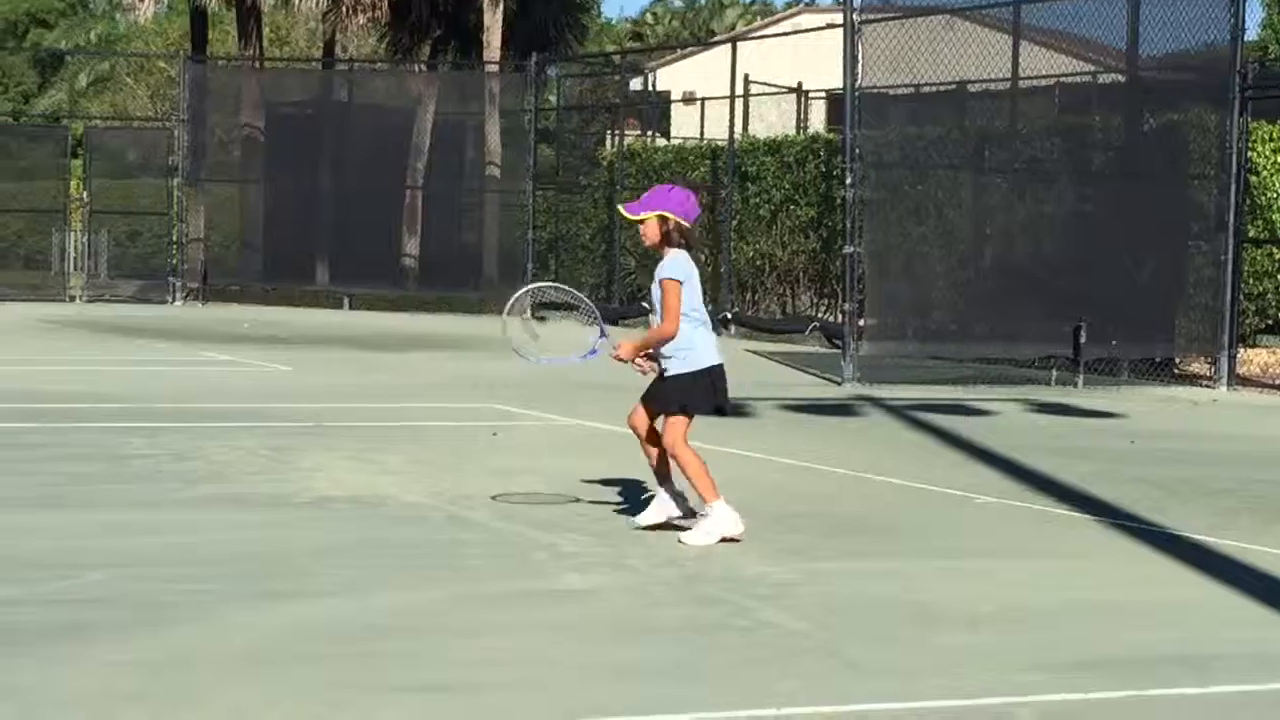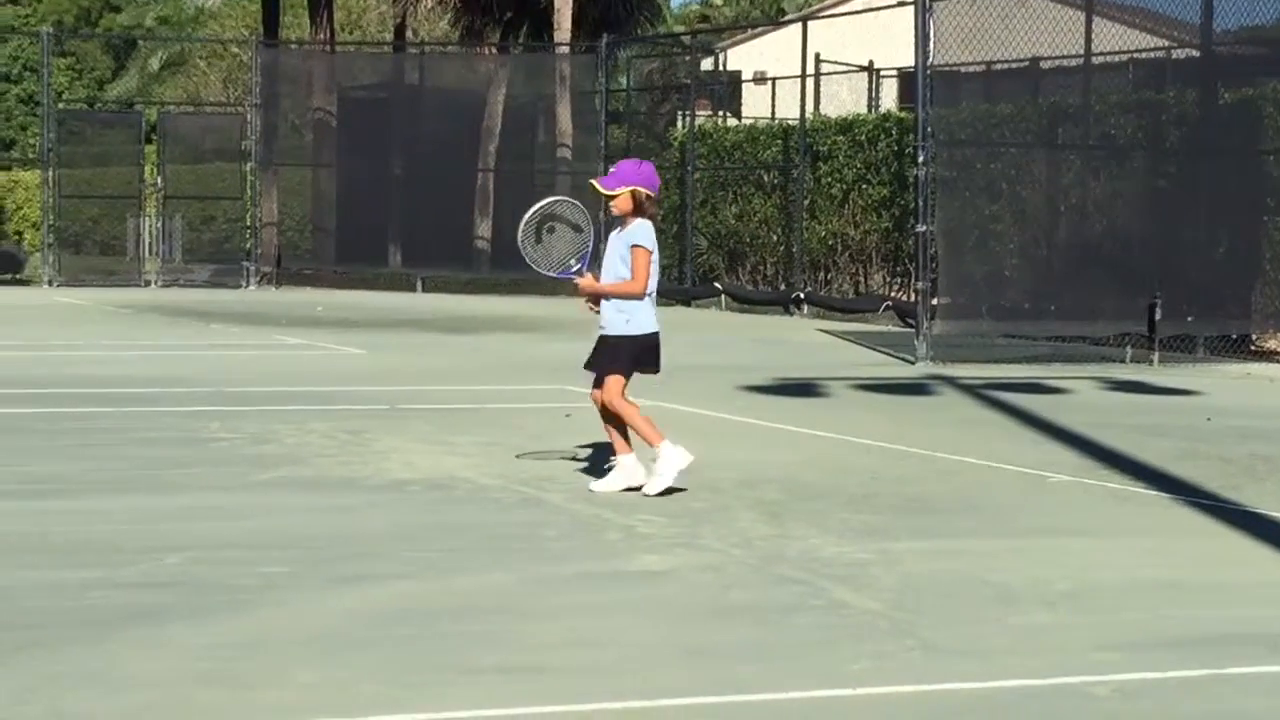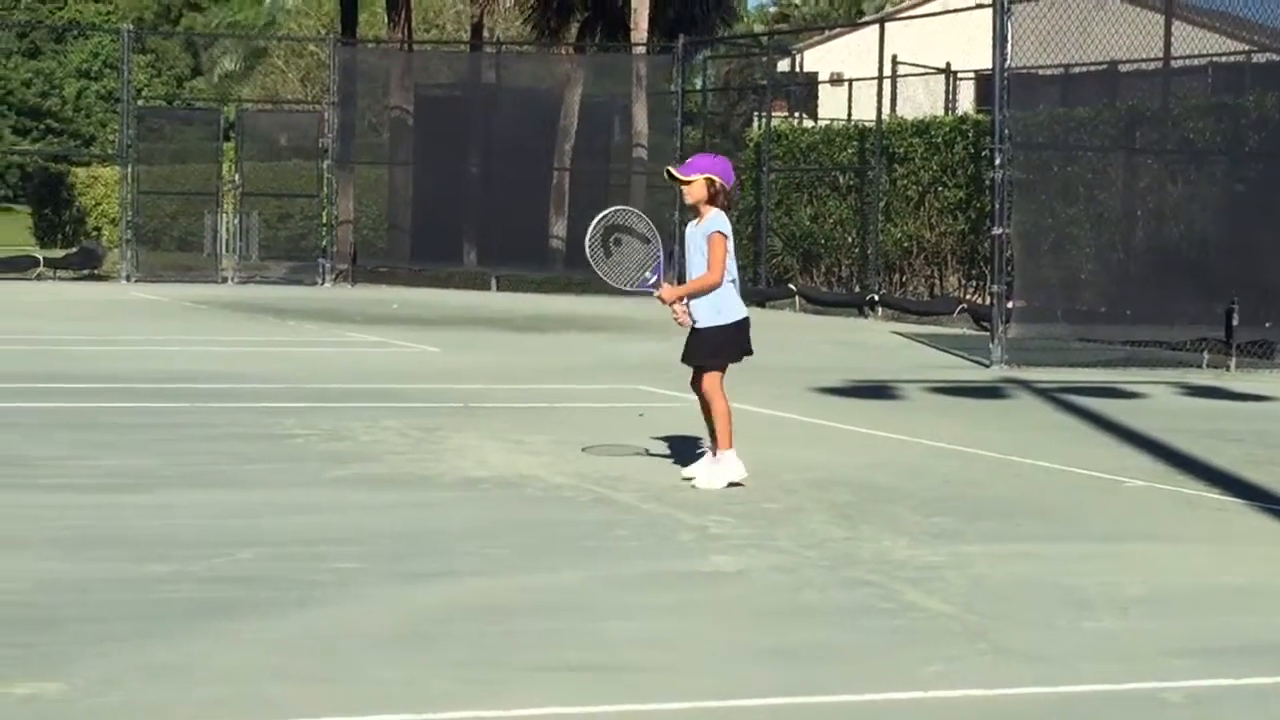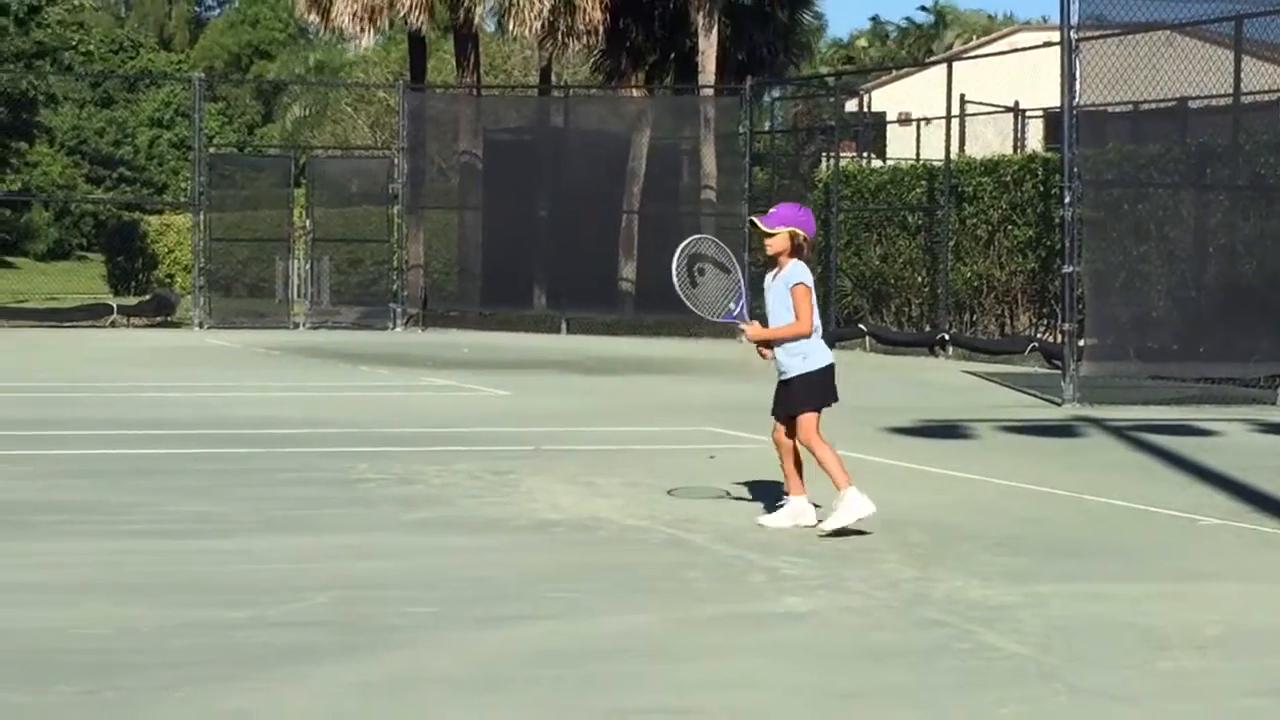
dt=1s
person 1, frame 1
left shoulder: (671, 267)
right shoulder: (675, 263)
left elbow: (670, 327)
left wrist: (636, 347)
right wrist: (650, 354)
left hip: (694, 367)
right hip: (682, 366)
left knee: (675, 442)
right knee: (639, 420)
left ankle: (720, 514)
right ankle: (668, 497)
person 1, frame 2
left shoulder: (640, 233)
right shoulder: (620, 232)
left elbow: (638, 286)
left wrist: (595, 287)
right wrist: (598, 295)
left hip: (632, 332)
right hip: (616, 330)
left knee: (611, 396)
right knee: (599, 395)
left ankle: (667, 452)
right ankle: (627, 466)
person 1, frame 3
left shoulder: (716, 223)
right shoulder: (694, 226)
left elbow: (715, 276)
left wrist: (677, 292)
right wrist: (684, 304)
left hip: (722, 320)
right hip: (704, 320)
left knee: (711, 386)
right knee: (700, 387)
left ankle: (728, 461)
right ankle: (718, 452)
person 1, frame 4
left shoulder: (798, 273)
right shoulder: (772, 277)
left elbow: (804, 326)
left wrist: (762, 334)
right wrist: (764, 341)
left hip: (810, 367)
right hip: (789, 371)
left knee: (807, 434)
right knee: (782, 436)
left ankle: (850, 497)
right ankle: (798, 504)
